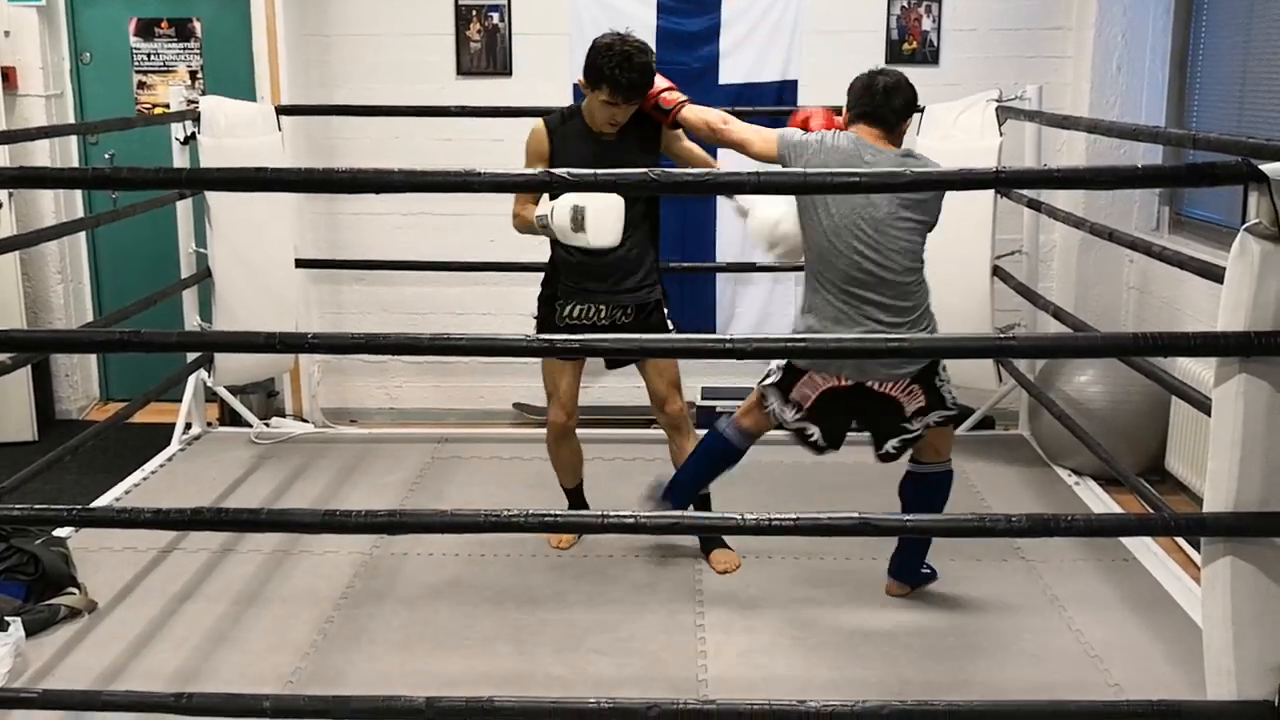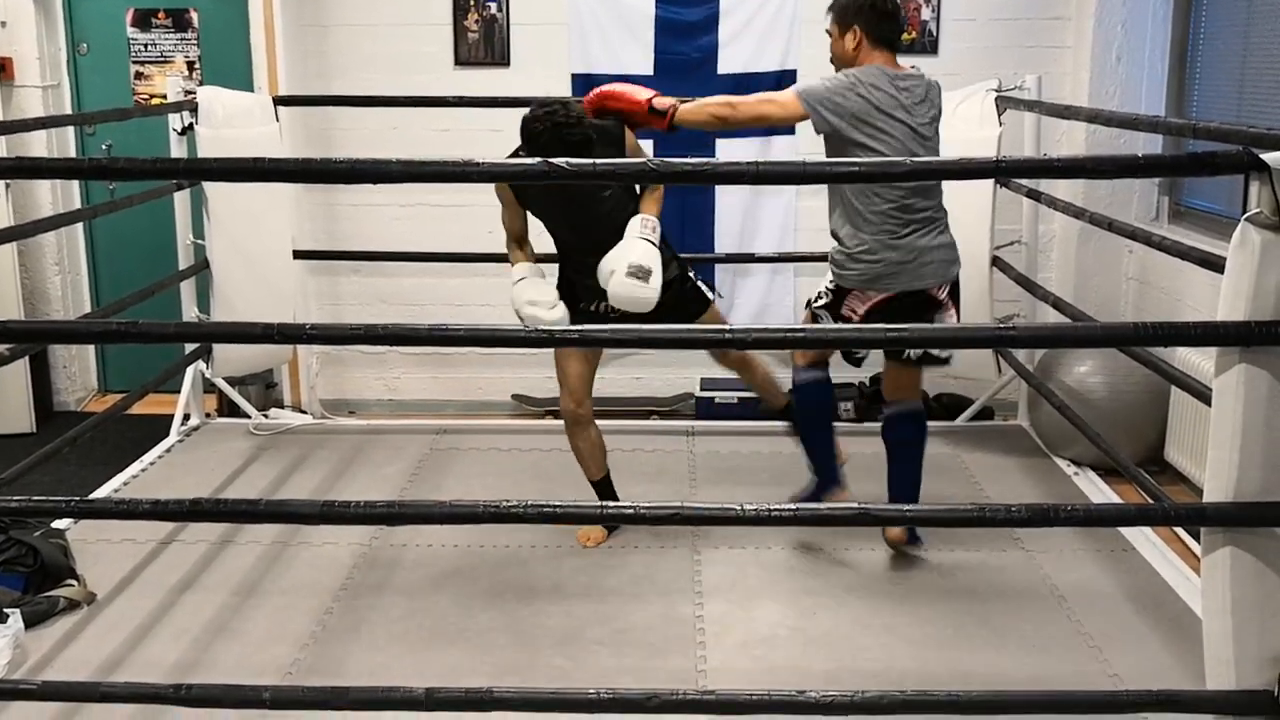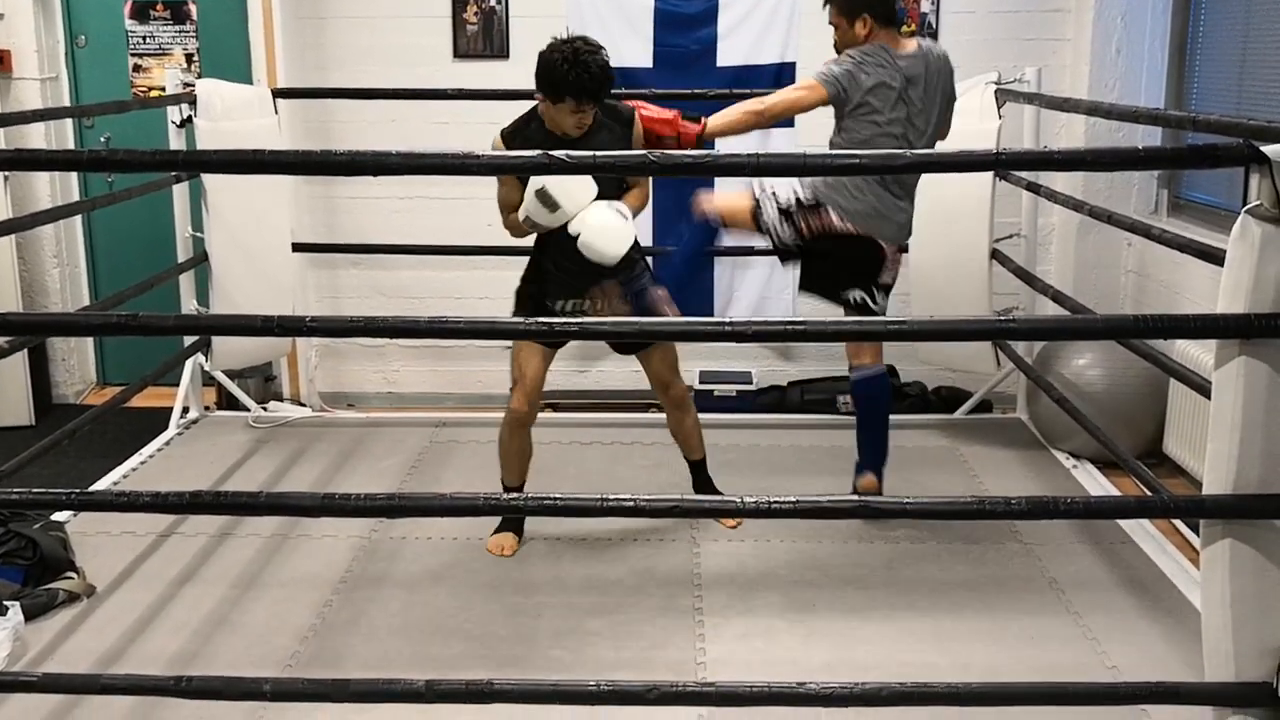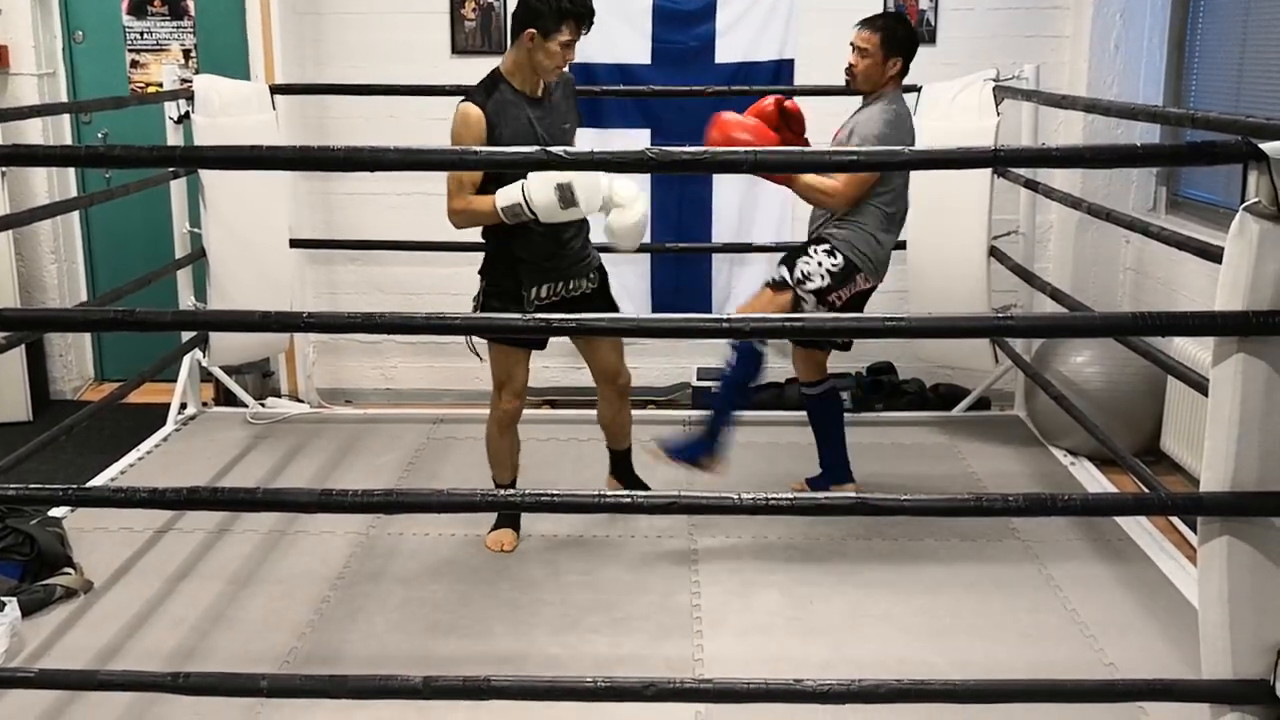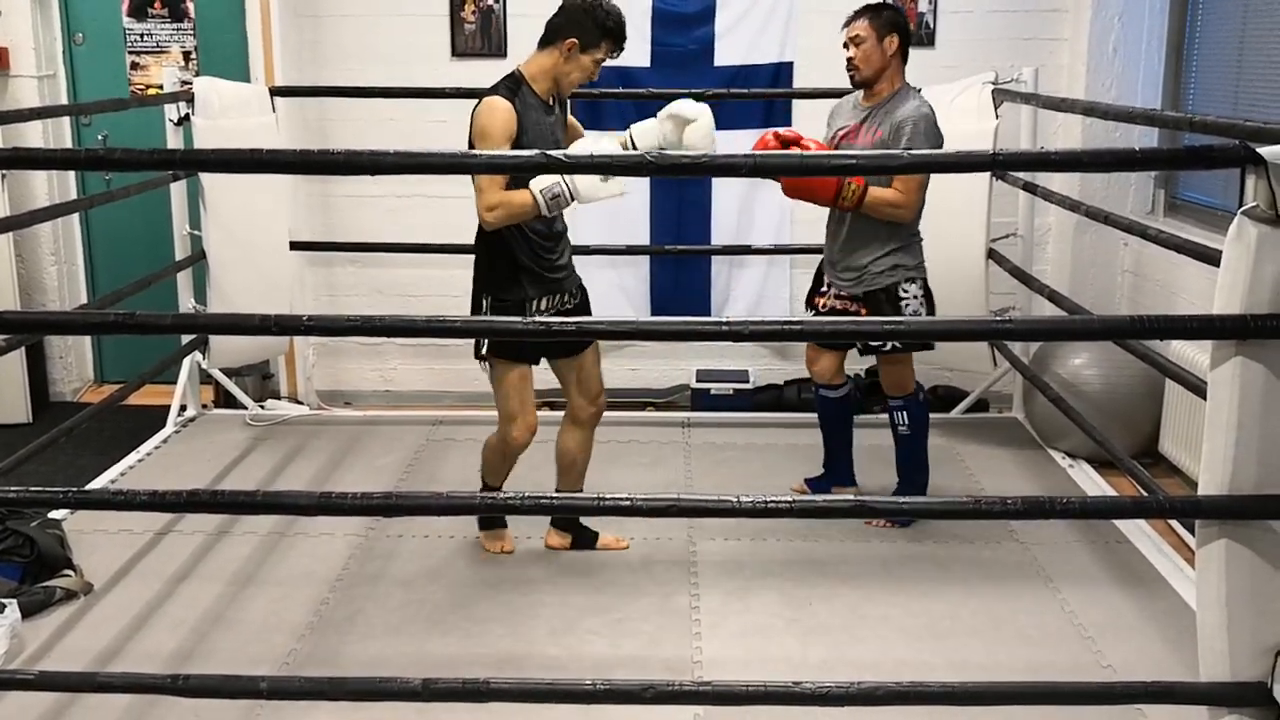
dt=0.4s
person 1, frame 1
left shoulder: (654, 132)
right shoulder: (548, 133)
left elbow: (707, 167)
right elbow: (523, 215)
right wrist: (556, 216)
left hip: (635, 291)
right hip: (569, 292)
left knee: (673, 411)
right knee: (558, 420)
left ankle: (707, 529)
right ankle: (577, 510)
person 1, frame 2
left shoulder: (614, 139)
right shoulder: (514, 180)
left elbow: (654, 185)
right elbow: (518, 240)
left wrist: (642, 234)
right wrist: (527, 281)
left hip: (651, 275)
right hip: (584, 288)
left knee: (734, 355)
right knee: (574, 409)
right ankle: (609, 505)
person 1, frame 3
left shoulder: (626, 123)
right shoulder: (513, 143)
left elbow: (641, 186)
right elbow: (511, 220)
left wrist: (619, 215)
right wrist: (540, 211)
left hip: (625, 275)
right hip: (551, 283)
left knee: (674, 391)
right knee: (521, 407)
left ankle: (704, 487)
right ankle: (512, 514)
person 1, frame 4
left shoulder: (561, 89)
right shoulder: (477, 111)
right elbow: (460, 209)
left wrist: (606, 187)
right wrist: (527, 198)
left hip: (577, 261)
right hip: (514, 277)
left knee: (616, 378)
right knee: (509, 403)
left ankle: (622, 473)
right ankle: (508, 510)
person 1, frame 5
left shoulder: (553, 101)
right shoulder: (500, 110)
left elbow: (586, 157)
right elbow: (492, 212)
left wrist: (653, 133)
right wrist: (565, 187)
left hip: (559, 282)
right hip: (508, 291)
left knee: (588, 406)
right knee: (516, 431)
left ankle: (565, 527)
right ankle: (492, 508)
person 2, frame 1
left shoulder: (812, 150)
right shoulder: (925, 177)
left elbow: (727, 130)
left wrist: (669, 104)
left hip: (823, 352)
right hip: (904, 354)
left knee: (751, 418)
right knee: (933, 454)
left ankle: (676, 496)
right ankle: (905, 571)
person 2, frame 2
left shoulder: (839, 90)
right shoulder: (926, 88)
left elbow: (739, 112)
left wrist: (658, 110)
left hip: (868, 272)
right hip: (934, 269)
left knee: (807, 361)
right knee: (905, 394)
left ankle: (826, 482)
right ankle: (900, 519)
person 2, frame 3
left shoulder: (856, 71)
right shoulder: (937, 60)
left elbow: (768, 109)
left wrist: (692, 131)
left hip: (835, 212)
right hip: (884, 232)
left knee: (712, 206)
right knee: (865, 350)
right ankle: (870, 472)
person 2, frame 4
left shoulder: (883, 122)
right shoulder: (881, 112)
left elbow: (837, 195)
right elbow: (830, 180)
right wrist: (792, 135)
left hip: (844, 255)
right hip: (843, 258)
left knee: (751, 320)
right knee: (810, 369)
left ankle: (708, 440)
right ankle: (837, 477)
person 2, frame 5
left shoulder: (914, 117)
right shoulder: (842, 108)
left elbow: (904, 207)
left wrist: (841, 187)
right wrist: (796, 160)
left hip: (889, 276)
right hip: (839, 267)
left knee: (897, 383)
right knee: (823, 366)
left ankle: (913, 491)
right ankle: (838, 476)
